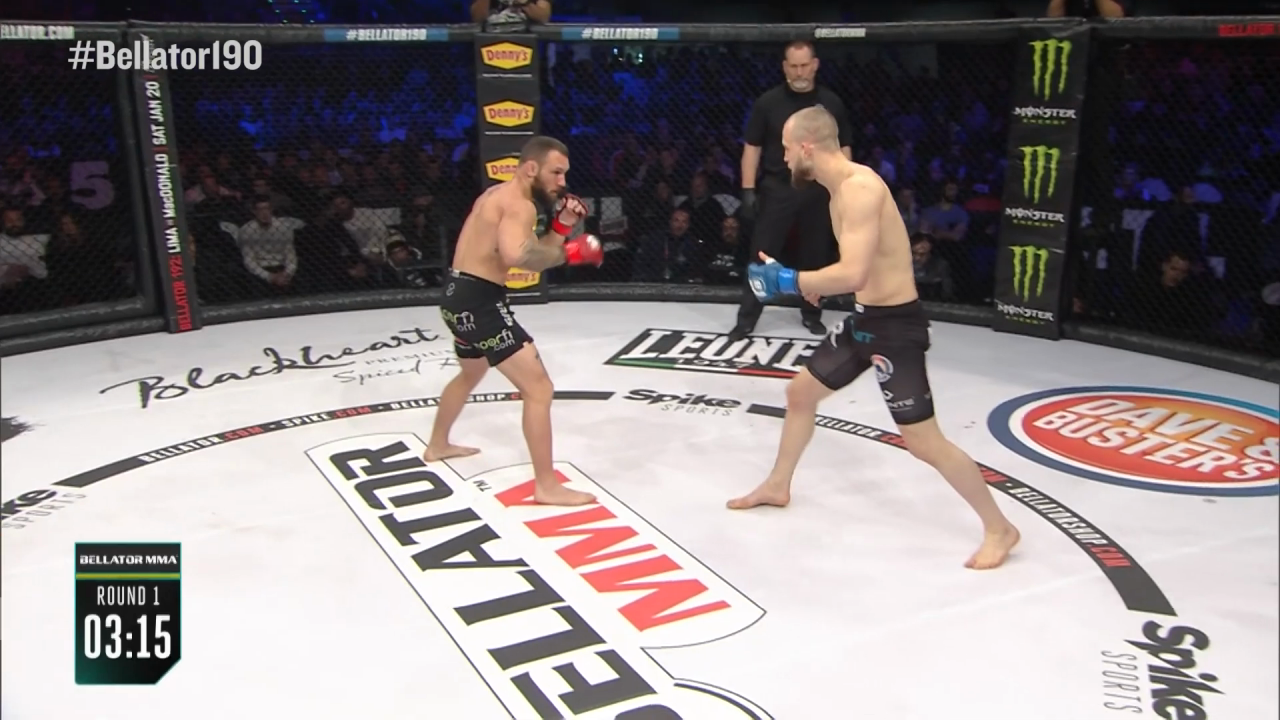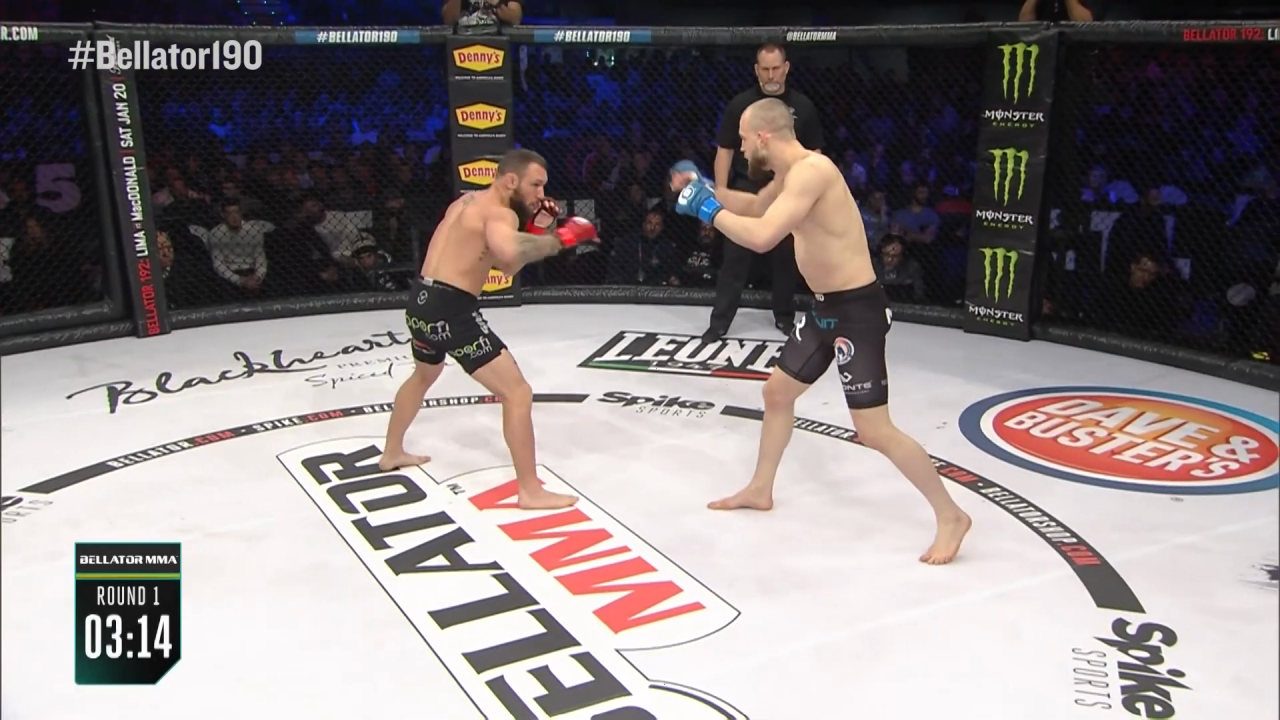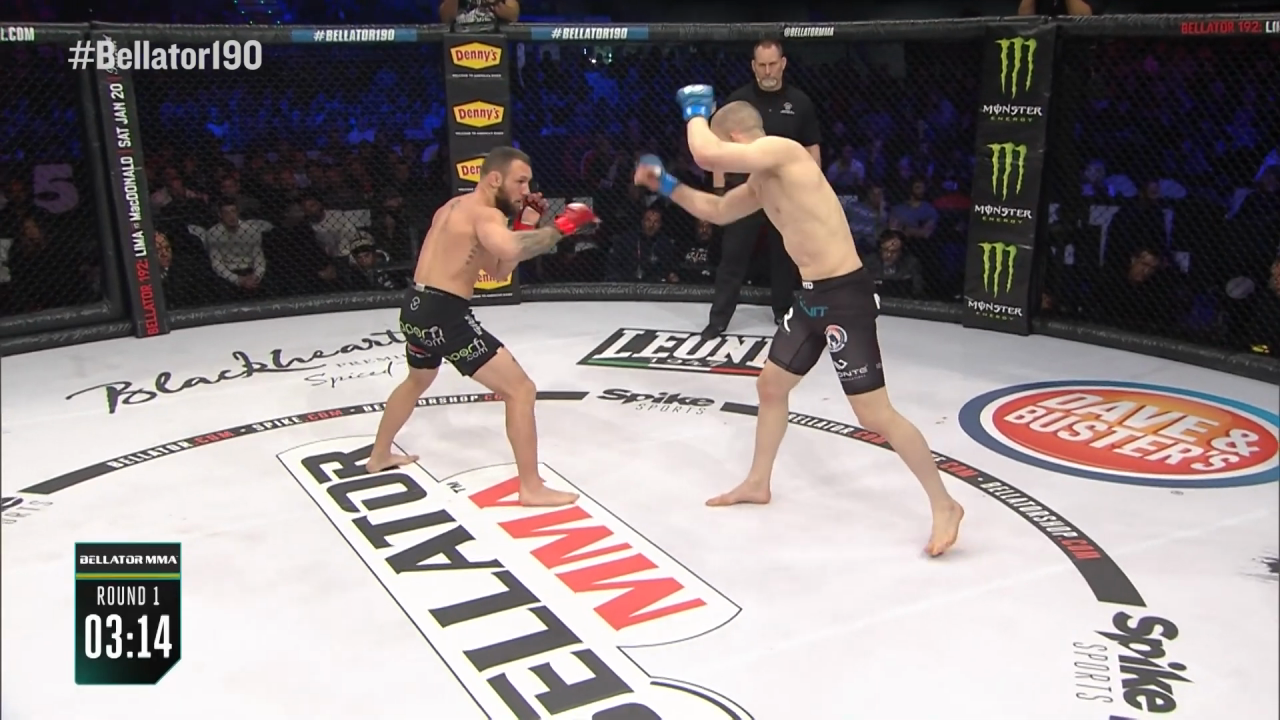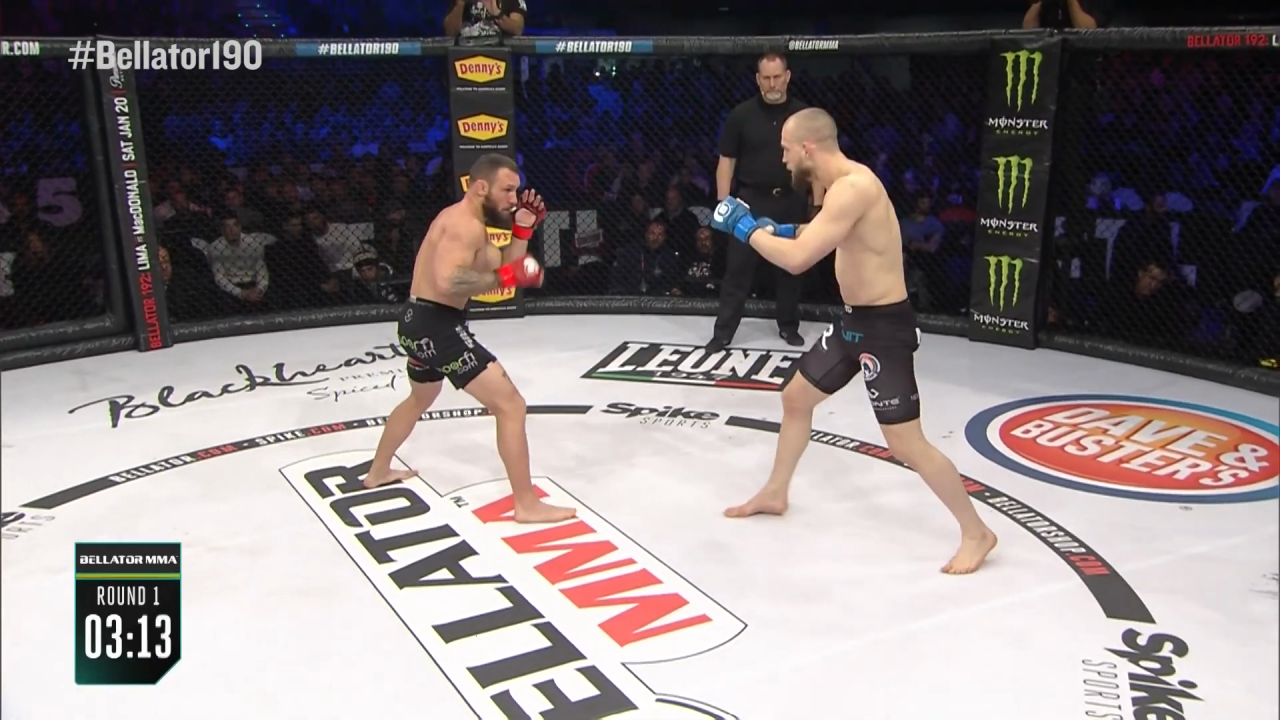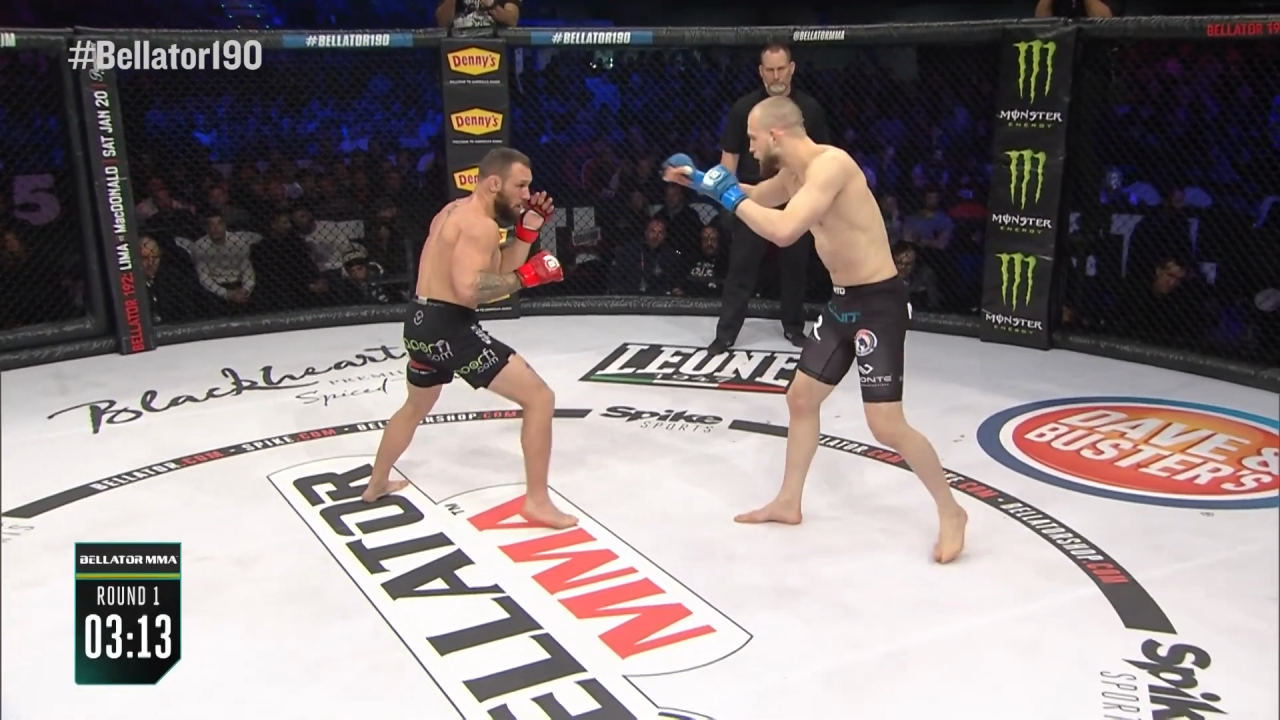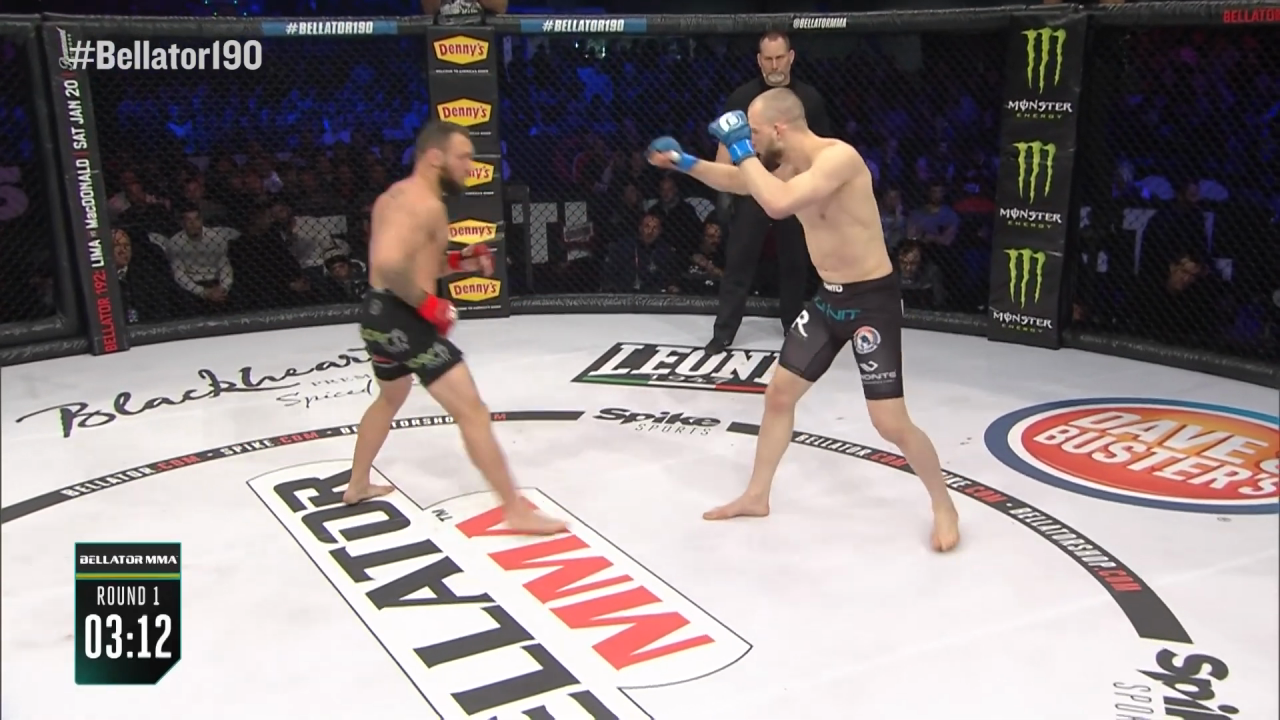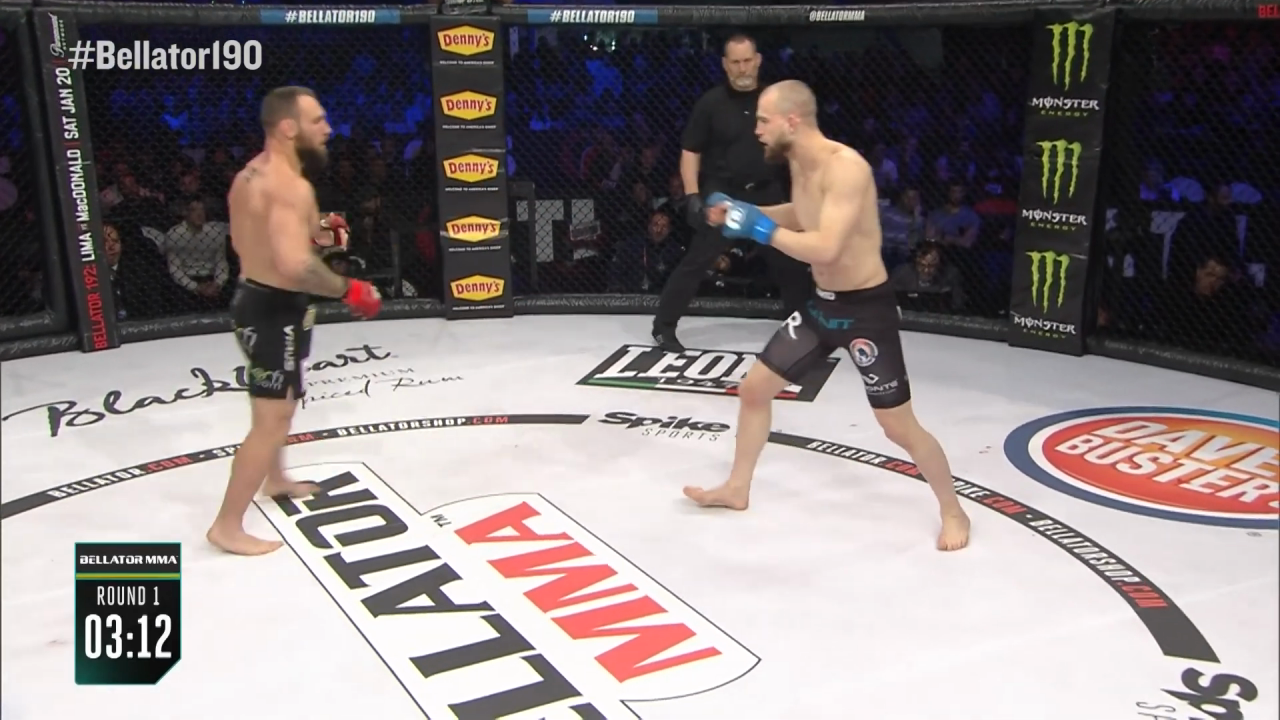
dt=0.5s
person 1, frame 1
left shoulder: (860, 188)
right shoulder: (843, 186)
left elbow: (853, 275)
left wrist: (790, 281)
right wrist: (814, 280)
left hip: (897, 326)
right hip: (864, 320)
left knee: (925, 443)
right knee: (800, 393)
left ankle: (999, 529)
right ankle: (776, 486)
person 1, frame 2
left shoulder: (813, 171)
right shoulder: (790, 174)
left elbow: (762, 237)
right elbow: (755, 207)
left wrist: (710, 209)
right wrist: (707, 190)
left hip: (857, 310)
right hip: (824, 307)
left knee: (874, 430)
right knee: (777, 394)
left ankle: (950, 518)
right ankle: (759, 490)
person 1, frame 3
left shoulder: (781, 150)
right shoulder: (763, 176)
left elbow: (705, 154)
right elbow: (717, 211)
left wrist: (695, 112)
right wrist: (665, 183)
left hip: (845, 296)
right hip: (811, 295)
left knee: (875, 414)
right knee: (770, 386)
left ankle: (944, 506)
right ankle: (757, 484)
person 1, frame 4
left shoulder: (854, 188)
right shoulder: (840, 183)
left elbow: (798, 260)
left wrist: (747, 229)
right wrist: (786, 230)
left hip: (885, 326)
right hip: (853, 320)
left knee: (907, 445)
right knee: (795, 399)
left ankle: (976, 534)
right ankle: (774, 493)
person 1, frame 5
left shoulder: (831, 164)
right shoulder: (797, 171)
left elbow: (784, 231)
right elbow: (760, 197)
left wrist: (731, 197)
right wrist: (697, 177)
left hip: (879, 304)
right hip: (842, 301)
left knee: (887, 426)
right knee: (801, 399)
left ankle: (950, 513)
right ankle: (788, 503)
person 1, frame 6
left shoulder: (837, 157)
right shoulder: (793, 163)
left elbow: (778, 202)
right elbow: (740, 184)
left wrist: (740, 149)
right wrist: (685, 162)
left hip: (872, 302)
right hip: (827, 299)
left knee: (892, 421)
right knee: (779, 396)
left ankle: (943, 506)
right ankle: (755, 497)
person 1, frame 7
left shoulder: (845, 167)
right shoulder: (799, 163)
left elbow: (826, 249)
left wrist: (762, 230)
right wrist: (745, 212)
left hip: (867, 308)
right hip: (821, 304)
left knee: (900, 428)
right knee: (753, 389)
left ankle: (952, 513)
right ankle: (736, 489)
person 2, frame 1
left shoulder: (501, 195)
right shoulder: (518, 204)
left elbow: (530, 253)
right elbow: (516, 256)
left wrist: (562, 227)
right wrist: (573, 252)
left hip: (461, 296)
right hip: (479, 300)
left knee: (470, 373)
right knee: (539, 389)
left ankle: (438, 445)
right ankle: (547, 486)
person 2, frame 2
left shoulder: (470, 202)
right shoulder: (496, 212)
left elbow: (505, 264)
right elbow: (511, 251)
left wrist: (538, 227)
right wrist: (566, 236)
left hip: (423, 302)
right hip: (452, 310)
left knee: (424, 376)
right knee: (517, 394)
left ankle: (392, 453)
right ankle: (530, 491)
person 2, frame 3
left shoulder: (456, 206)
right shoulder: (484, 214)
left elbow: (498, 270)
right elbow: (510, 250)
left wrist: (525, 225)
right wrist: (561, 227)
left hip: (417, 307)
right hip: (446, 315)
left knee: (417, 381)
right knee: (521, 392)
left ankle: (380, 455)
right ankle: (532, 488)
person 2, frame 4
left shoulder: (458, 218)
right shoulder: (466, 226)
left elbow: (500, 270)
right elbow: (447, 282)
left wrist: (522, 229)
right wrist: (505, 276)
left hip: (418, 321)
right hip: (439, 326)
left knee: (420, 399)
right knee: (511, 407)
left ankle: (379, 471)
right ankle: (527, 505)
person 2, frame 5
left shoulder: (455, 212)
right shoulder: (480, 224)
left elbow: (497, 273)
right elbow: (470, 288)
left wrist: (527, 230)
right wrist: (528, 275)
left hip: (421, 321)
right hip: (451, 328)
left knee: (415, 408)
right knee: (539, 398)
left ankle: (377, 484)
right ankle: (537, 501)
person 2, frame 6
left shoulder: (392, 196)
right shoulder: (423, 204)
right elbow: (387, 263)
left wrist: (458, 258)
right wrist: (427, 303)
left hip: (377, 314)
right hip: (406, 319)
left knee: (389, 399)
right knee: (473, 414)
left ankle: (357, 483)
right ankle: (517, 511)
person 2, frame 7
left shoulder: (250, 175)
right shoulder: (290, 187)
right elbow: (296, 267)
left wrist: (311, 231)
right wrist: (348, 290)
left hip: (255, 301)
right hip: (275, 312)
left knee: (278, 408)
right knee: (270, 426)
left ankle: (275, 479)
right ankle: (228, 525)
person 3, frame 1
left shoulder: (831, 103)
right shoulder: (768, 101)
left elbow: (843, 149)
right elbow: (752, 147)
right wrist: (748, 189)
left hip: (818, 189)
right hip: (777, 187)
left knee: (815, 255)
right knee: (762, 255)
left ankle: (811, 314)
right ankle: (746, 319)
person 3, frame 2
left shoulder: (802, 106)
right shoulder: (740, 104)
left elbow: (813, 152)
right elbow: (725, 150)
right wrist: (721, 191)
right hip: (748, 190)
left knee: (787, 258)
right knee: (735, 259)
left ankle: (784, 316)
right ankle: (719, 322)
person 3, frame 3
left shoulder: (800, 102)
right shoulder: (738, 100)
left elbow: (811, 148)
right wrist: (720, 186)
right hip: (745, 186)
left knee: (785, 254)
right knee: (733, 255)
left ankle: (783, 312)
right ankle: (719, 318)
person 3, frame 4
right shoulder: (742, 114)
right elbow: (727, 159)
left wrist: (817, 202)
right wrist: (723, 201)
left hip: (791, 201)
right hip: (751, 199)
right knee: (738, 268)
left ankle: (788, 327)
right ankle: (723, 332)
person 3, frame 5
left shoulder: (810, 108)
right shoulder: (744, 107)
right elbow: (730, 155)
left knee: (795, 266)
right knee: (741, 266)
left ankle: (794, 326)
right ankle: (726, 332)
person 3, frame 6
left shoulder: (809, 98)
right shoulder: (743, 97)
right elbow: (727, 146)
left knee: (795, 261)
right knee: (739, 261)
left ankle: (793, 323)
right ankle: (724, 331)
person 3, frame 7
right shoulder: (710, 103)
right elbow: (691, 152)
right wrist: (692, 196)
left hip: (767, 193)
right hip: (722, 194)
left knee: (789, 264)
right knee: (696, 261)
right ankle: (663, 328)
